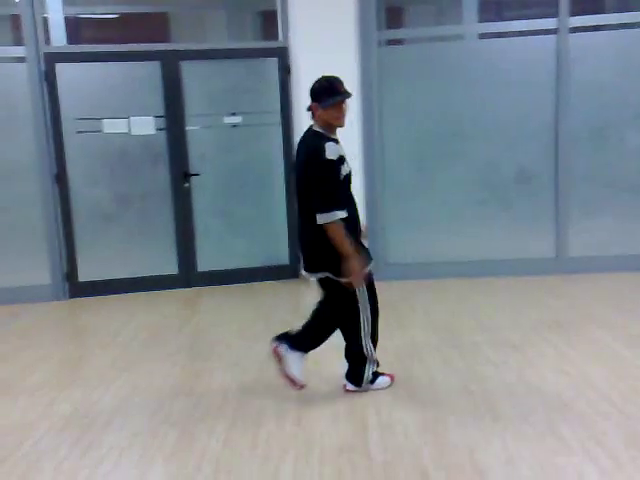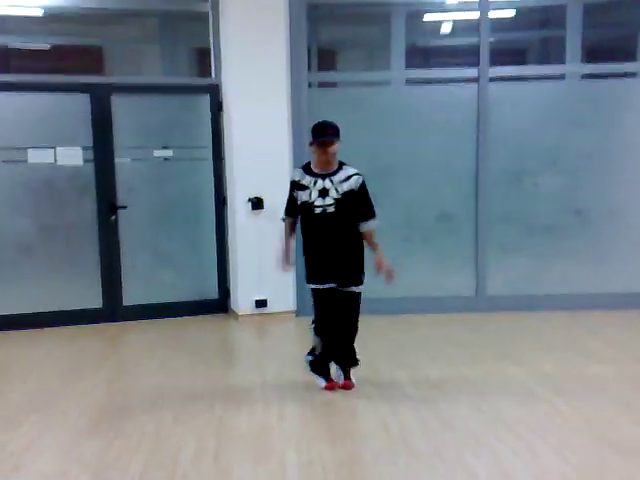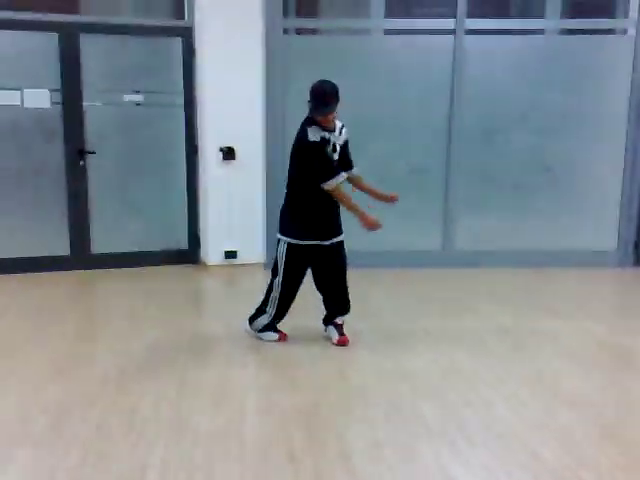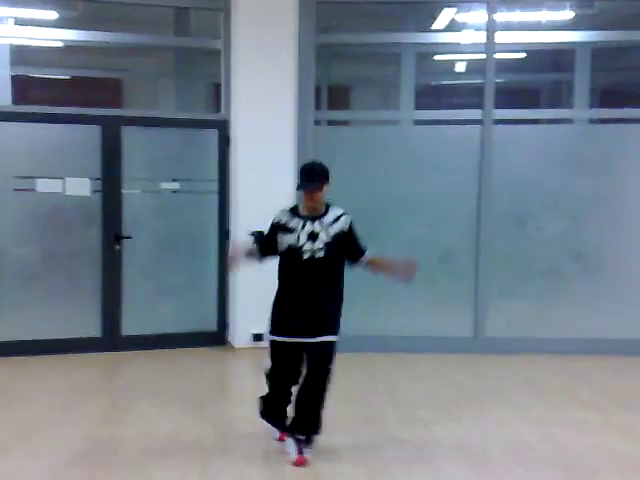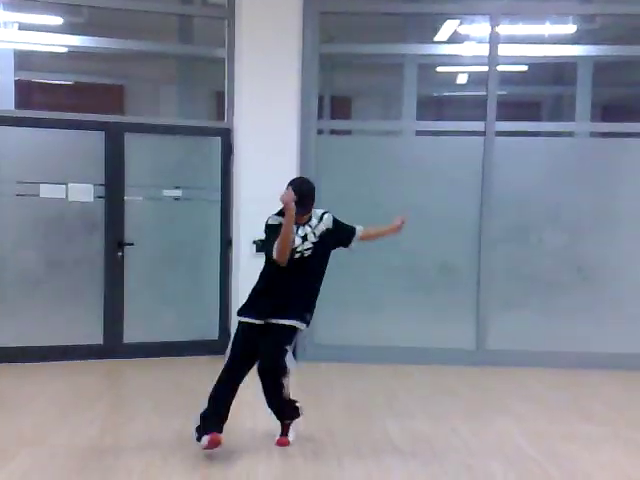
dt=1s
person 1, frame 1
left shoulder: (312, 143)
right shoulder: (326, 151)
right elbow: (329, 213)
left wrist: (354, 241)
right wrist: (353, 257)
left hip: (316, 247)
right hip: (333, 248)
left knee: (337, 302)
right knee: (362, 305)
left ankle: (290, 347)
right ankle: (362, 375)
person 1, frame 2
left shoulder: (352, 177)
right shoulder: (299, 178)
left elbow: (365, 221)
right elbow: (292, 215)
left wrist: (378, 254)
right wrist: (287, 243)
left hip: (349, 263)
right hip: (318, 263)
left knee: (348, 320)
right knee: (325, 319)
left ankle: (342, 365)
right ankle: (320, 364)
person 1, frame 3
left shoulder: (339, 131)
right shoulder: (311, 136)
left elbow: (346, 172)
right elbow: (329, 183)
left wrist: (377, 194)
right wrist: (362, 214)
left hip: (326, 215)
right hip: (299, 221)
left knee: (335, 272)
right knee: (288, 276)
left ankle: (334, 321)
right ankle: (262, 322)
person 1, frame 4
left shoulder: (339, 221)
right shoulder: (283, 221)
left elbow: (358, 256)
right elbow: (262, 249)
left wrist: (394, 267)
right wrist: (243, 254)
left hip: (323, 319)
right hip: (287, 316)
left knee: (316, 380)
right knee: (281, 375)
left ankle: (300, 437)
right ankle: (276, 417)
person 1, frame 5
left shoulder: (324, 222)
right shoulder: (275, 222)
left elbow: (355, 234)
right elbow: (280, 257)
left wrist: (391, 228)
right wrist: (290, 215)
left hip: (292, 312)
right hip: (258, 307)
left knee: (271, 366)
right knee: (235, 366)
left ankle: (287, 418)
right ankle: (209, 427)
